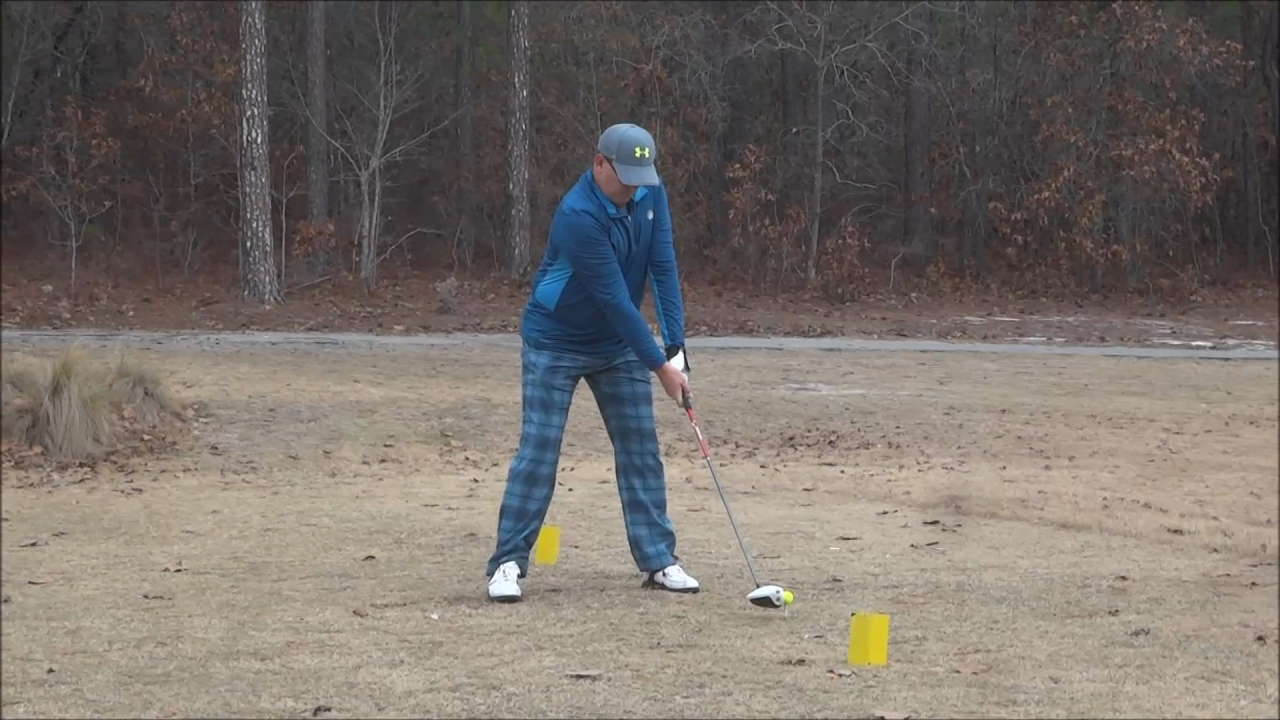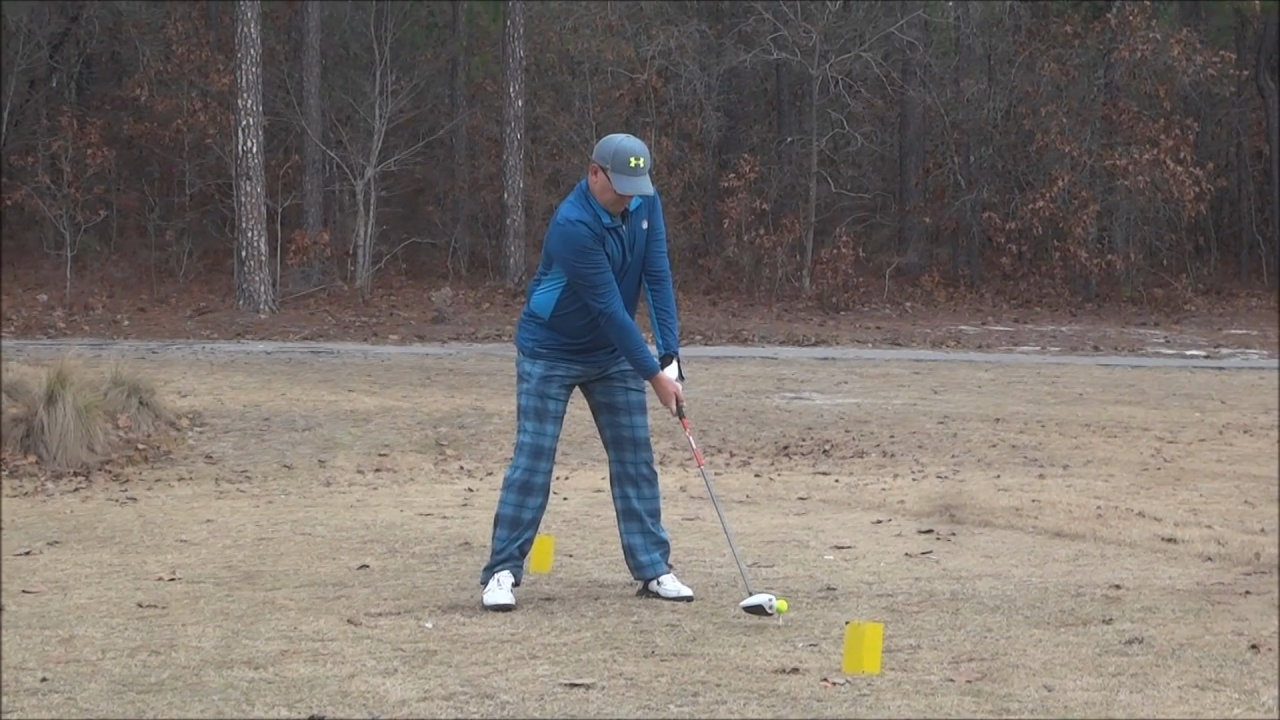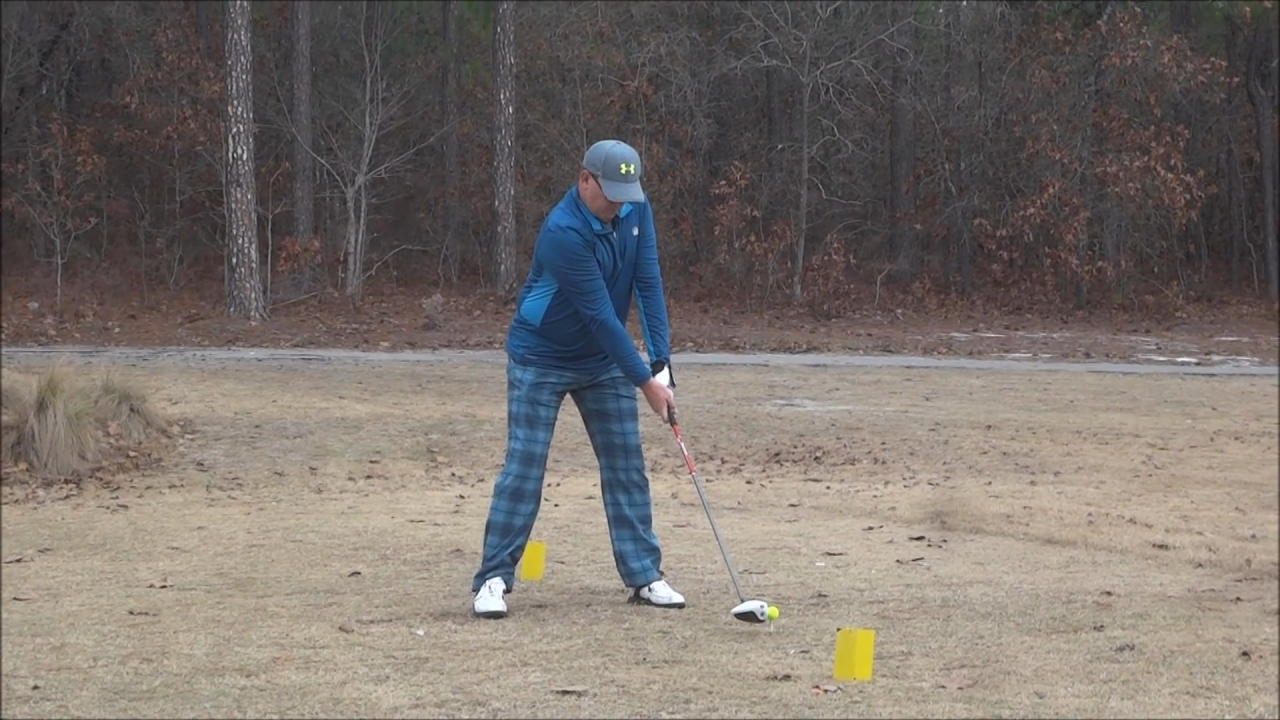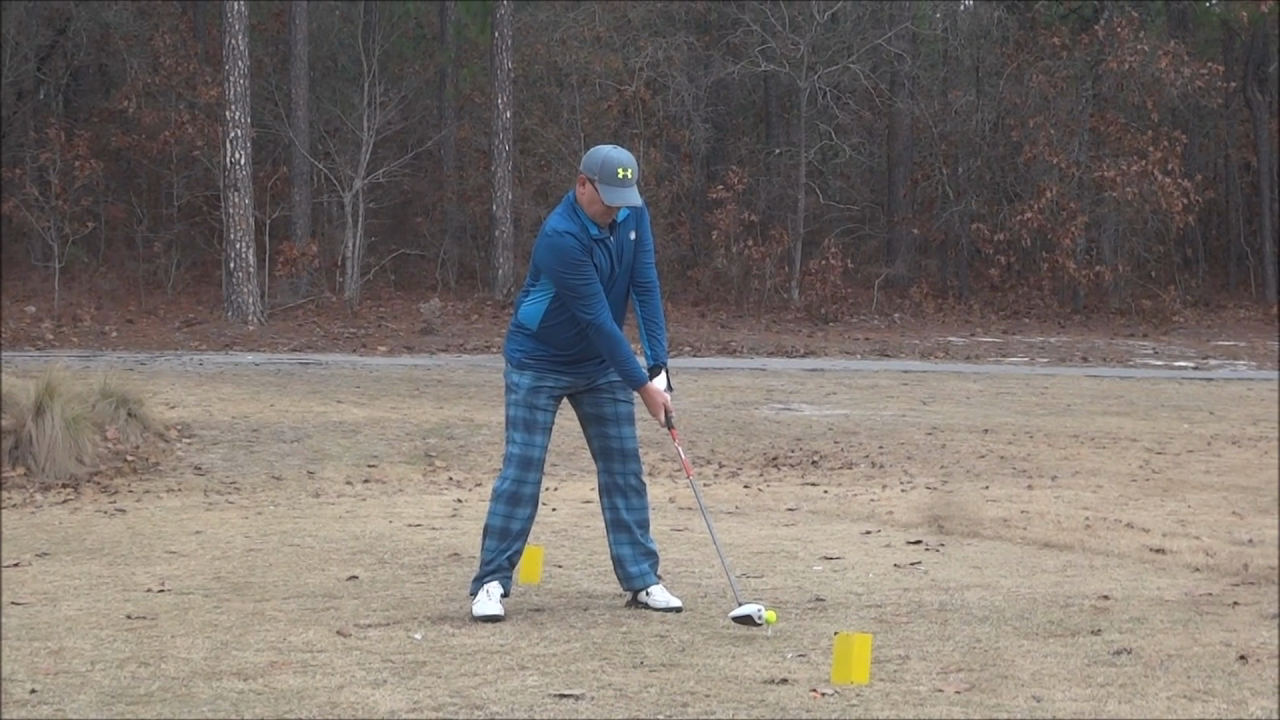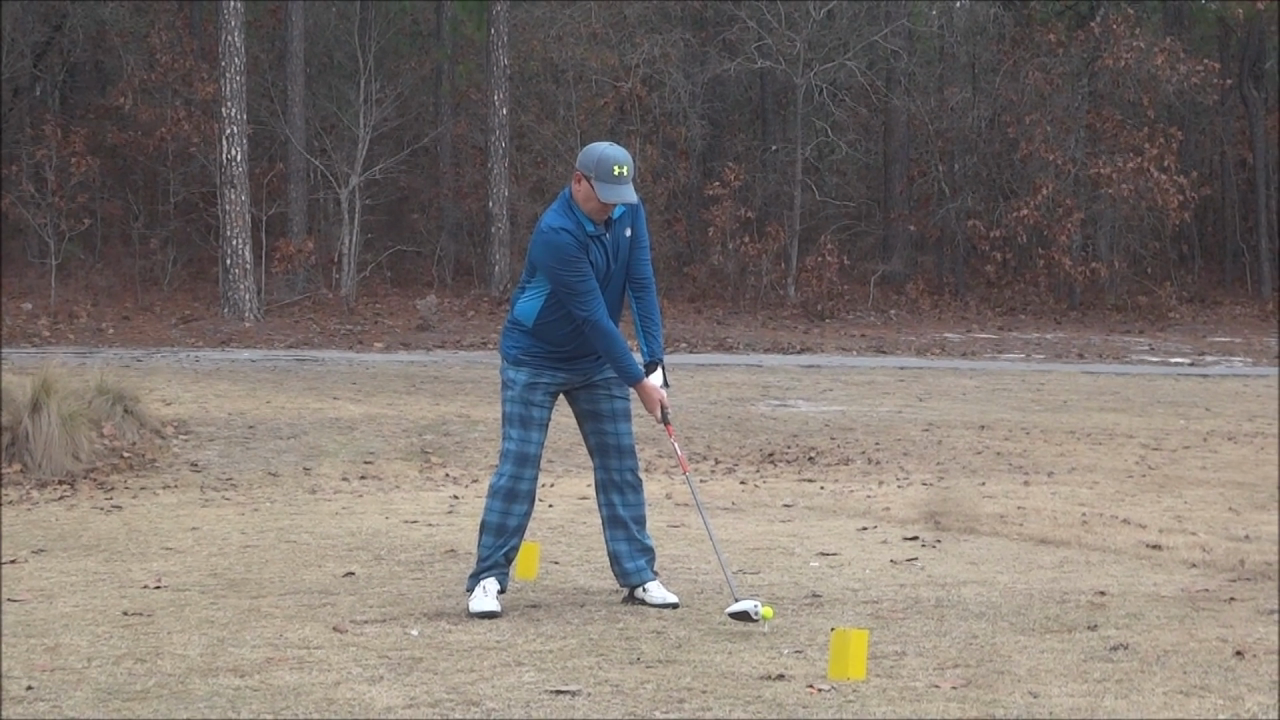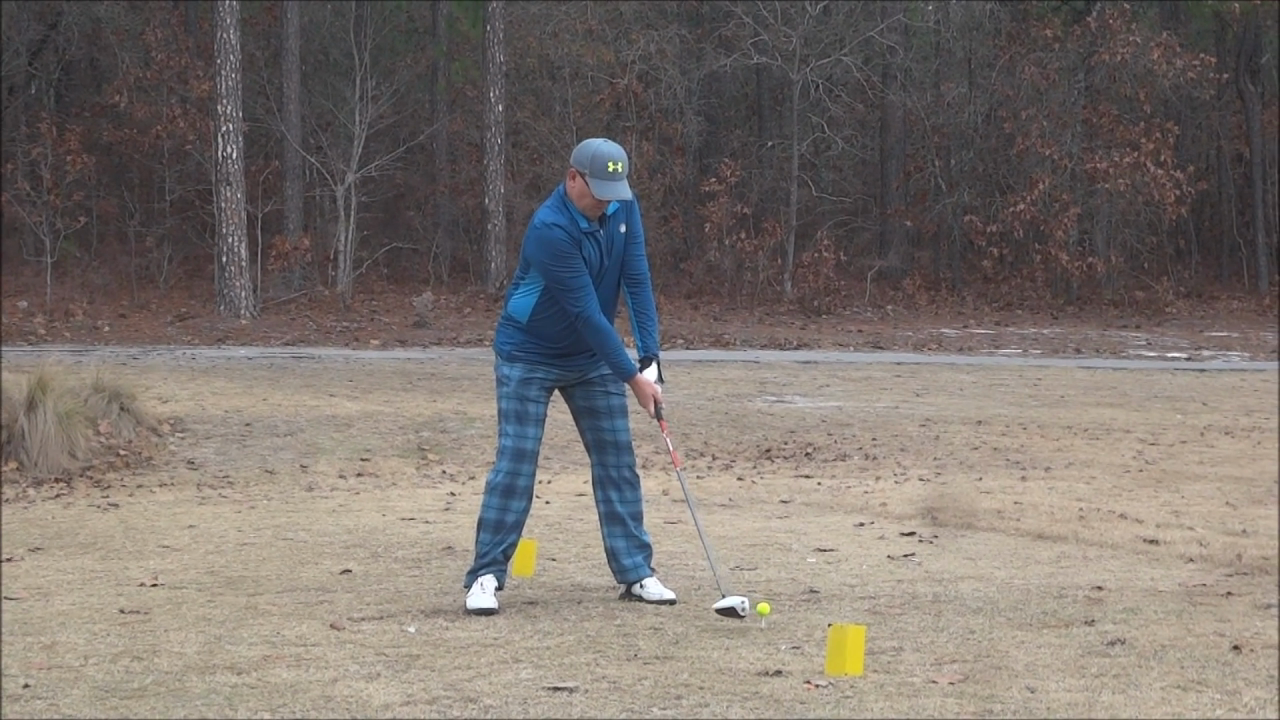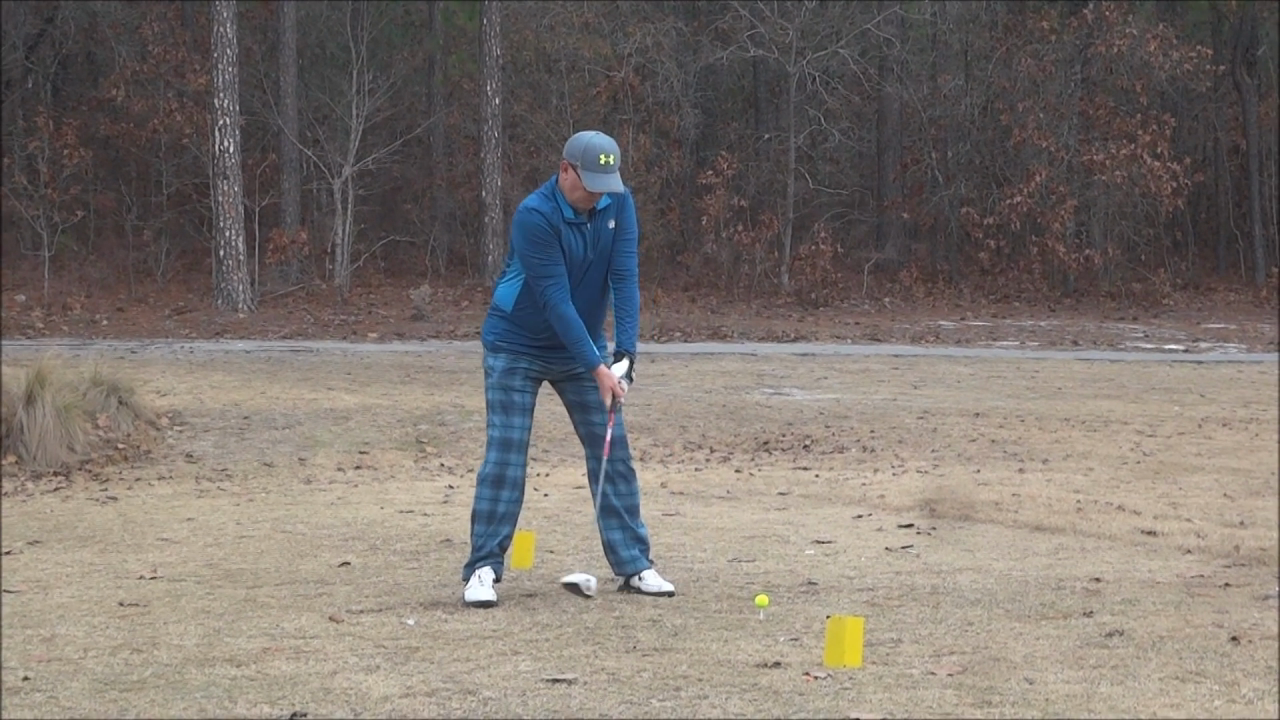
dt=0.7s
person 1, frame 1
left shoulder: (651, 194)
right shoulder: (578, 216)
left elbow: (663, 269)
right elbow: (614, 298)
left wrist: (676, 346)
right wrist: (660, 365)
left hip: (618, 343)
right hip: (556, 343)
left knee: (641, 450)
right knee: (539, 451)
left ankle: (658, 560)
right ankle: (508, 563)
person 1, frame 2
left shoulder: (645, 204)
right shoulder: (573, 225)
left elbow: (658, 278)
right elbow: (609, 308)
left wrist: (671, 355)
right wrist: (654, 374)
left hip: (612, 352)
right hip: (550, 353)
left knee: (635, 459)
right knee: (533, 461)
left ankle: (652, 569)
right ankle: (502, 572)
person 1, frame 3
left shoulder: (636, 209)
right shoulder: (563, 232)
left elbow: (648, 284)
right elbow: (600, 314)
left wrist: (661, 361)
right wrist: (645, 381)
left hip: (604, 358)
right hip: (541, 359)
left knee: (627, 466)
right knee: (524, 467)
left ankle: (644, 575)
right ankle: (493, 579)
person 1, frame 4
left shoulder: (633, 213)
right shoulder: (560, 236)
left elbow: (646, 288)
right elbow: (597, 318)
left wrist: (659, 366)
right wrist: (642, 385)
left hip: (601, 362)
right hip: (538, 363)
left knee: (624, 470)
right knee: (521, 471)
left ankle: (642, 579)
right ankle: (491, 583)
person 1, frame 5
left shoulder: (628, 210)
right shoulder: (556, 233)
left elbow: (642, 285)
right elbow: (593, 316)
left wrist: (655, 361)
right wrist: (639, 381)
left hip: (598, 359)
right hip: (534, 359)
left knee: (620, 466)
right knee: (518, 467)
left ankle: (638, 576)
right ankle: (488, 579)
person 1, frame 6
left shoulder: (623, 207)
right shoulder: (550, 229)
left elbow: (637, 282)
right elbow: (586, 312)
left wrist: (650, 356)
right wrist: (633, 376)
left hip: (592, 355)
right hip: (528, 355)
left knee: (617, 460)
right knee: (516, 462)
left ankle: (635, 572)
right ankle: (485, 575)
person 1, frame 7
left shoulder: (619, 203)
right shoulder: (534, 215)
left elbow: (624, 279)
right elbow: (554, 300)
left wrist: (624, 352)
right wrist: (597, 368)
left hip: (583, 346)
right hip: (516, 347)
left knee: (612, 453)
right knee: (505, 455)
left ankle: (633, 564)
right ankle: (483, 568)
